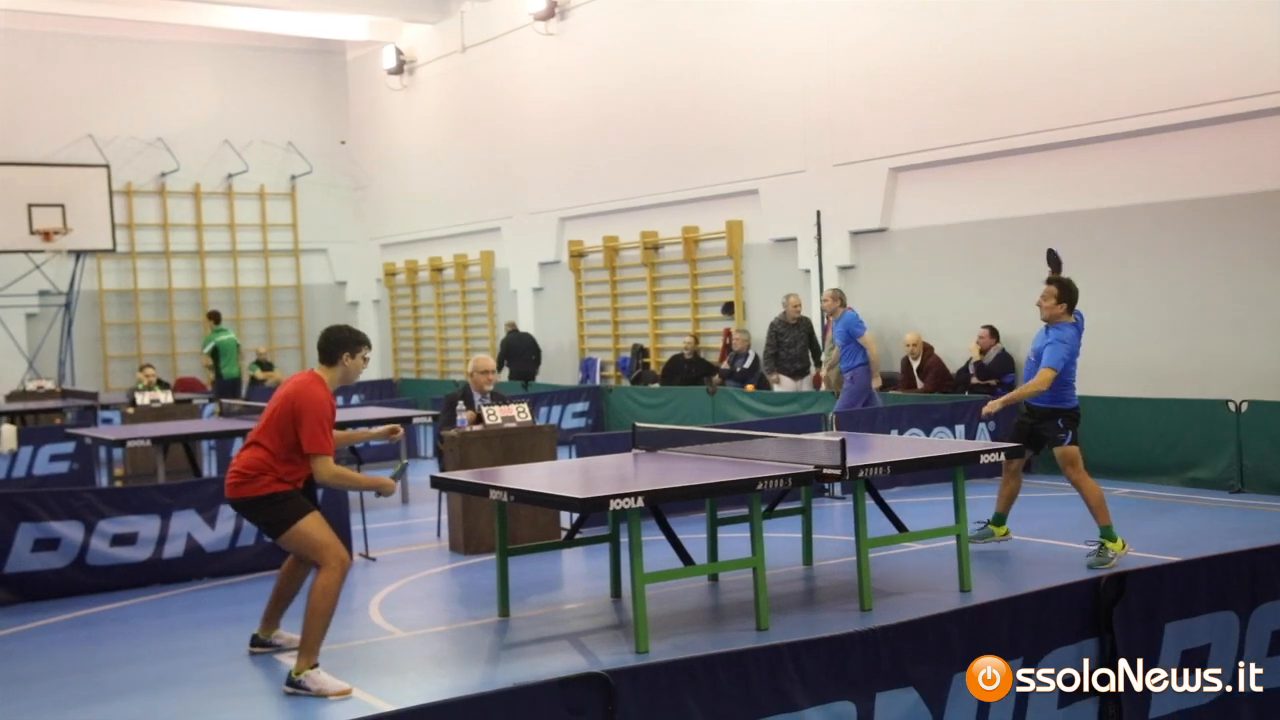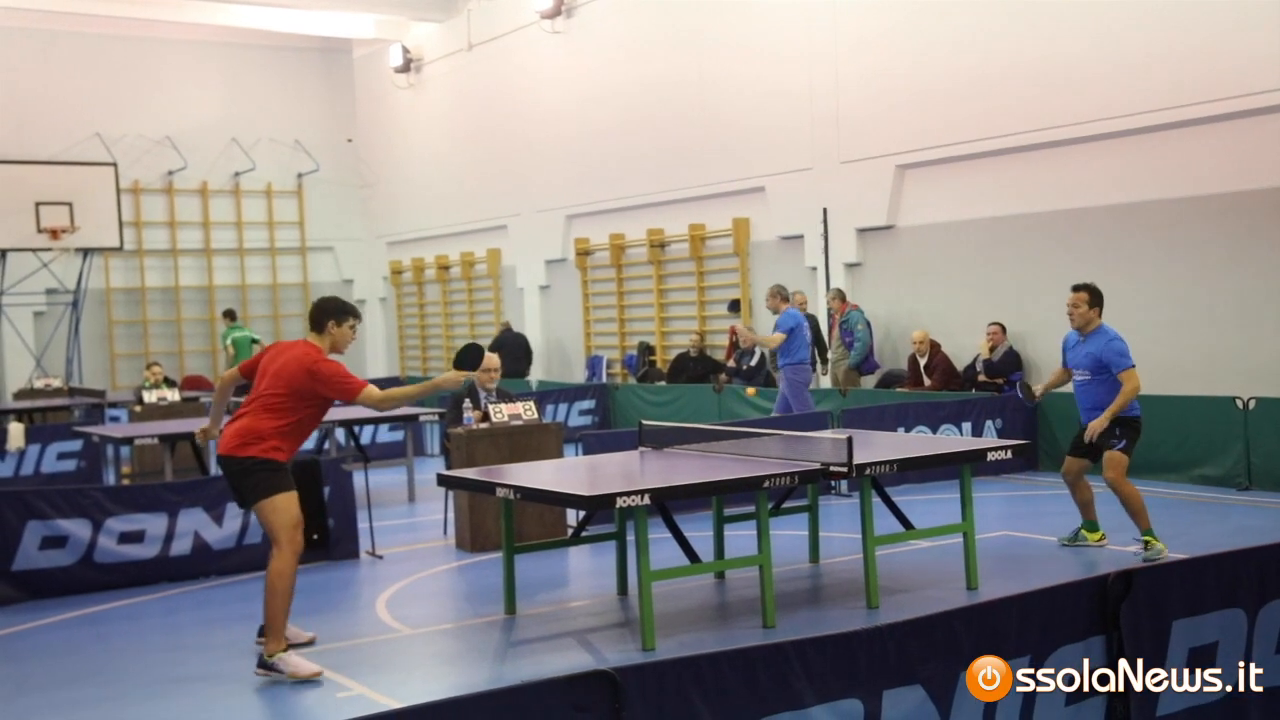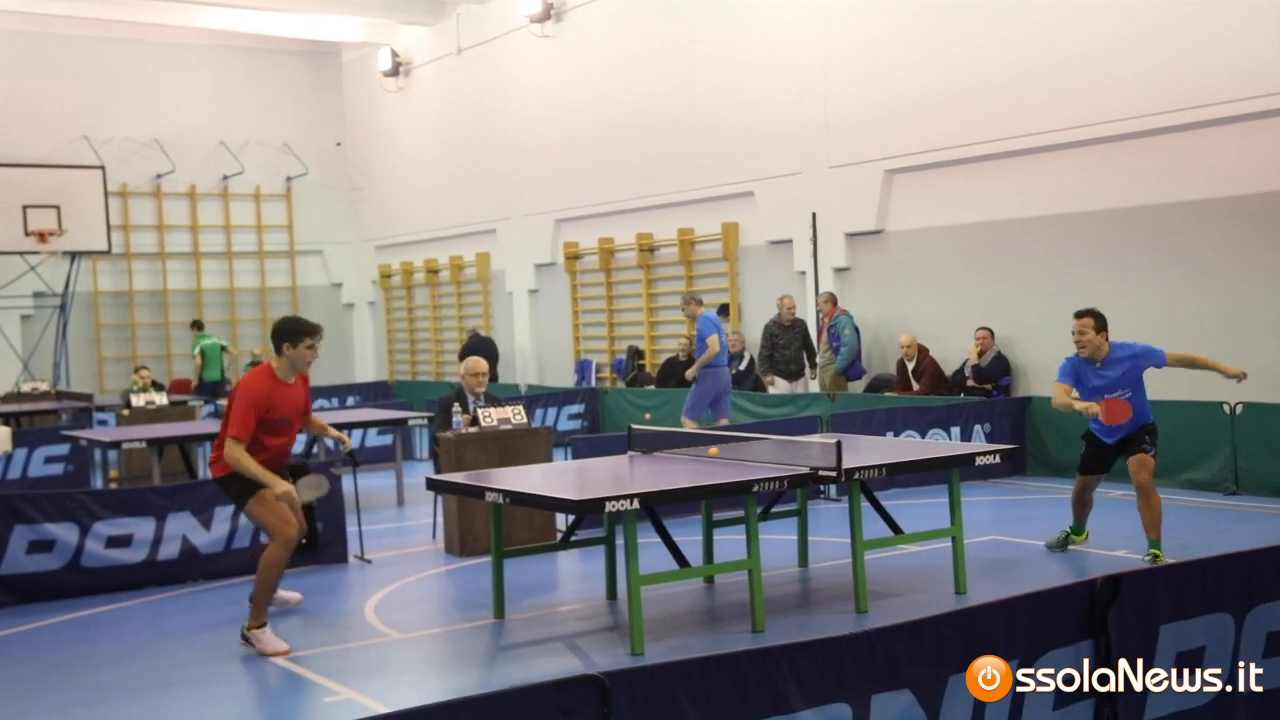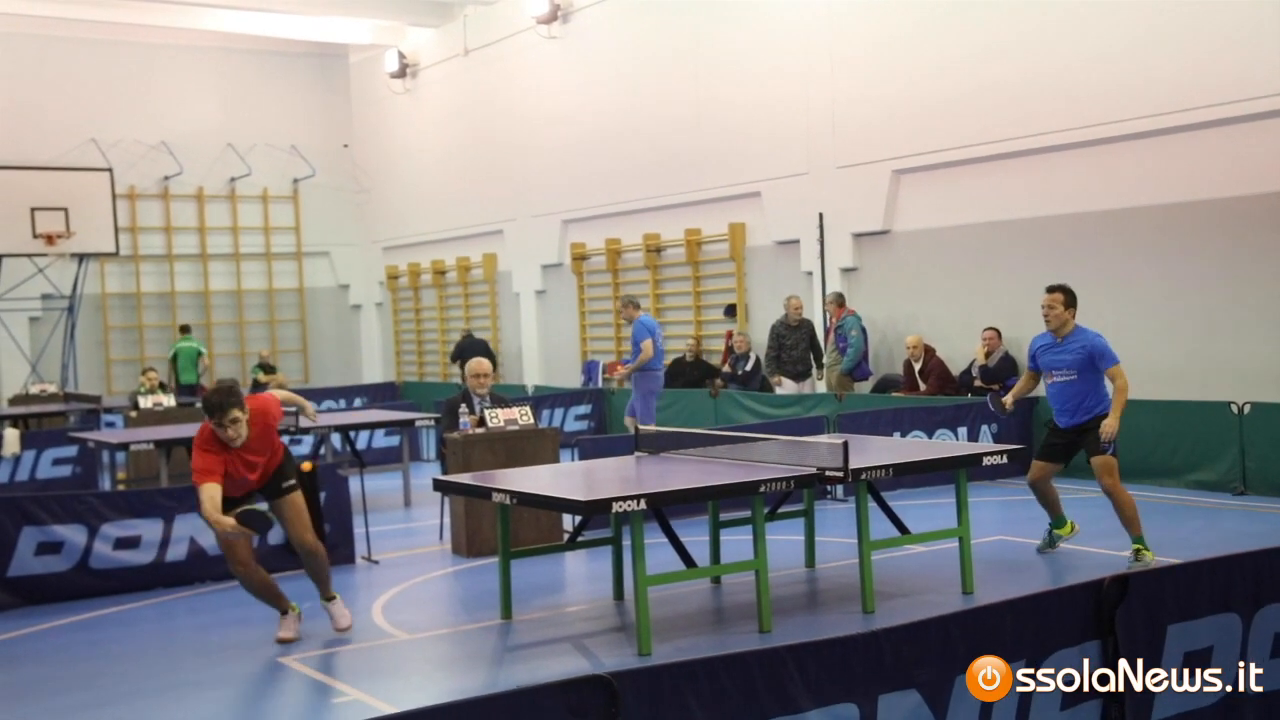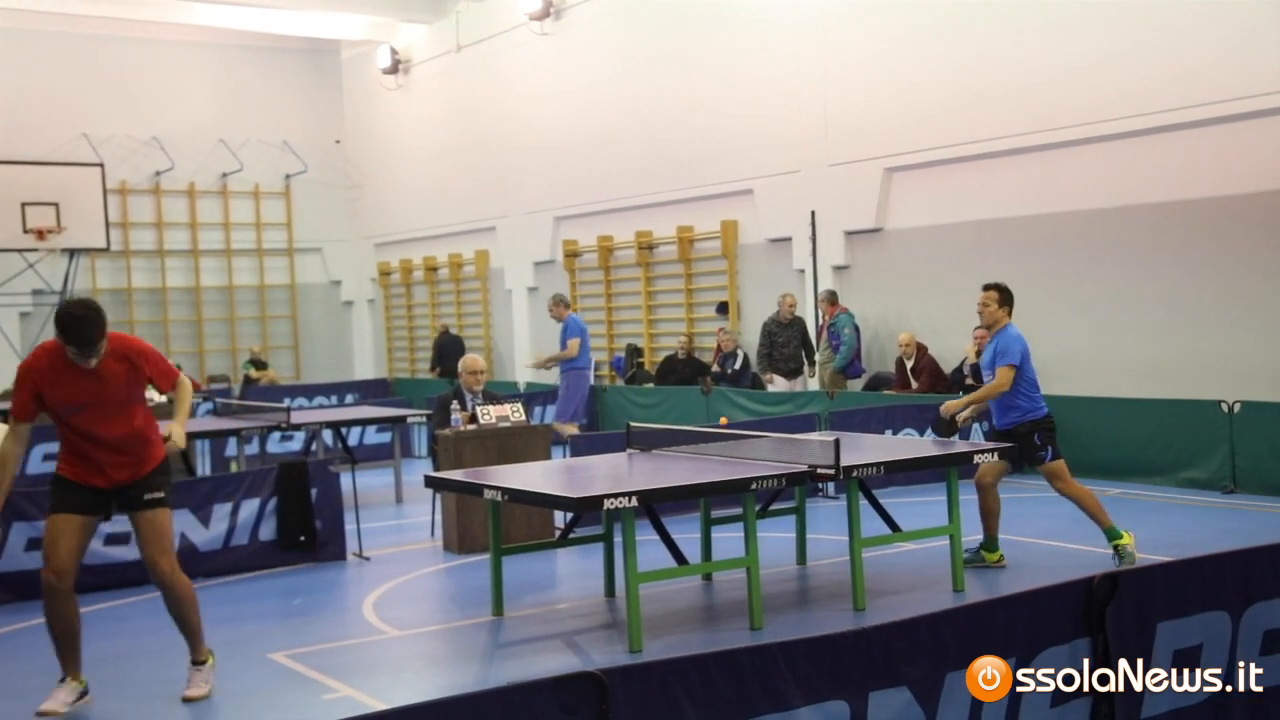
dt=0.5s
person 1, frame 1
left shoulder: (306, 384)
right shoulder: (314, 397)
left elbow: (320, 440)
right elbow: (325, 472)
left wrist: (373, 434)
right wrist: (376, 483)
left hip: (261, 480)
right hip: (262, 487)
left knee: (308, 551)
right knee: (336, 560)
left ankle: (266, 633)
right ankle: (304, 671)
person 1, frame 2
left shoulder: (280, 350)
right shoulder: (320, 366)
left elbow: (227, 379)
right elbow: (379, 400)
left wrist: (215, 421)
right wrist: (439, 382)
left hip: (240, 450)
right hip: (257, 455)
left knee: (288, 531)
right knee: (290, 544)
left ankle: (274, 626)
right ankle: (274, 653)
person 1, frame 3
left shoulder: (301, 379)
right shoulder: (254, 388)
left elbow: (306, 419)
right elbow: (232, 452)
left wrist: (331, 433)
right wrist: (273, 482)
left hip: (273, 467)
right hip: (239, 470)
left knee: (297, 528)
right knee: (285, 534)
left ankle: (265, 593)
right ankle: (255, 626)
person 1, frame 4
left shoulder: (260, 409)
right shoulder: (206, 452)
left elbow: (276, 396)
right elbow: (208, 505)
left wrist: (303, 404)
right wrist: (219, 523)
left hip: (274, 468)
right hip: (233, 490)
left knee: (306, 543)
right knee: (240, 566)
left ankle: (329, 598)
right ankle: (287, 610)
person 1, frame 5
left shoulder: (132, 351)
right shoulder: (35, 368)
left elbow: (181, 383)
left wrist: (179, 422)
left hip: (144, 467)
right hip: (77, 477)
left knee: (164, 569)
right knee: (55, 578)
left ankle: (201, 659)
right ankle: (73, 680)
person 2, frame 1
left shoulder: (1061, 340)
right shoulder: (1074, 318)
left elbow: (1041, 383)
left wrist: (1002, 401)
right wrist: (1056, 281)
left hip: (1057, 412)
right hip: (1033, 410)
left knee: (1075, 474)
right knee: (1011, 465)
left ankle: (1111, 541)
right ankle: (997, 526)
person 2, frame 2
left shoulder: (1110, 343)
right shoulder: (1071, 339)
left elbow: (1132, 386)
right elbow: (1066, 371)
left wrist: (1104, 418)
right wrist: (1042, 388)
left hip: (1121, 421)
right hip: (1090, 423)
left knee: (1114, 477)
right knee: (1070, 473)
left ankle: (1151, 541)
right ankle: (1092, 531)
person 2, frame 3
left shoulder: (1133, 353)
right shoulder: (1072, 365)
left elbow: (1179, 359)
right elbow: (1058, 399)
left wrist: (1221, 368)
right wrist: (1080, 405)
left hip: (1139, 431)
right hip: (1101, 436)
left knee: (1143, 482)
right knee: (1081, 490)
left ankle: (1155, 551)
right ankle: (1076, 532)
person 2, frame 4
left shoulder: (1092, 342)
right shoulder: (1039, 344)
left elbow: (1120, 381)
right elbow: (1030, 379)
left wrist: (1114, 416)
right wrist: (1012, 395)
left hip: (1095, 425)
right hip: (1061, 426)
left knee: (1110, 483)
right knee: (1036, 479)
left ankle: (1140, 547)
right ankle: (1061, 525)
person 2, frame 5
left shoulder: (1010, 340)
right shoulder: (992, 343)
left elbow: (1001, 385)
left wrist: (962, 402)
right wrist: (972, 411)
left hip: (1032, 425)
right hip: (1005, 428)
left knee: (1064, 485)
right knee: (984, 481)
left ankle: (1118, 539)
right ankle: (990, 550)
